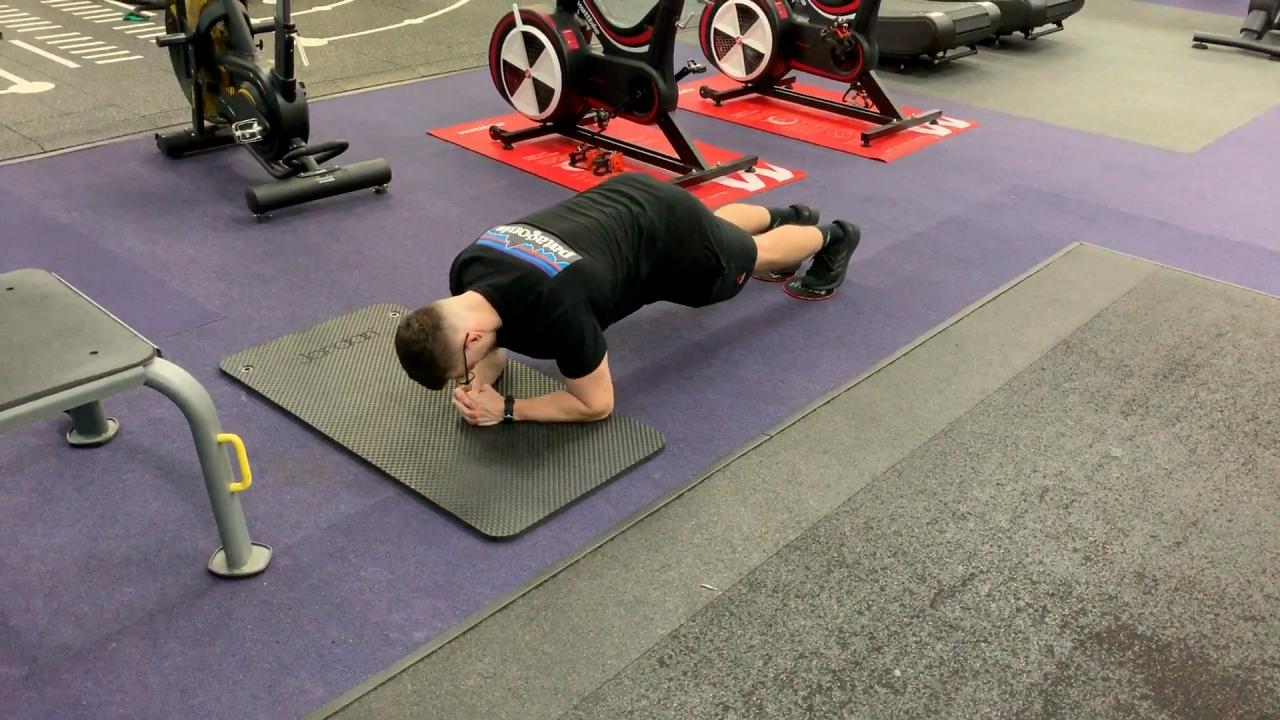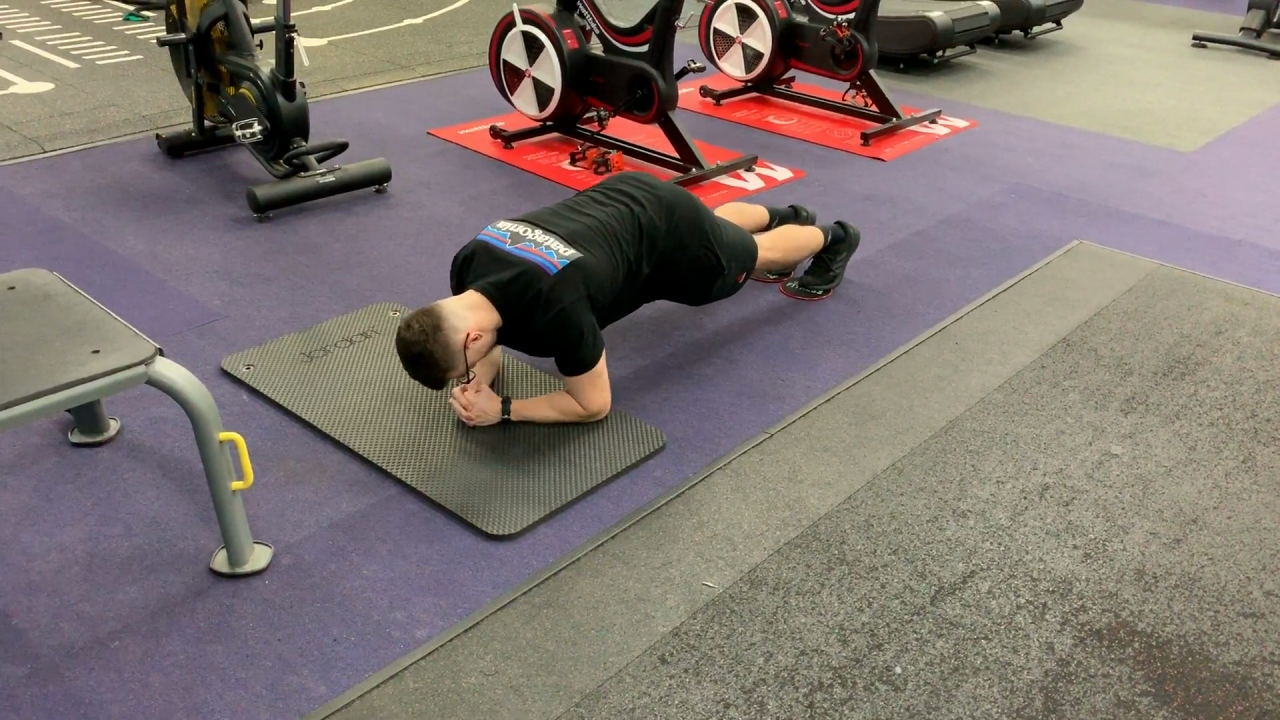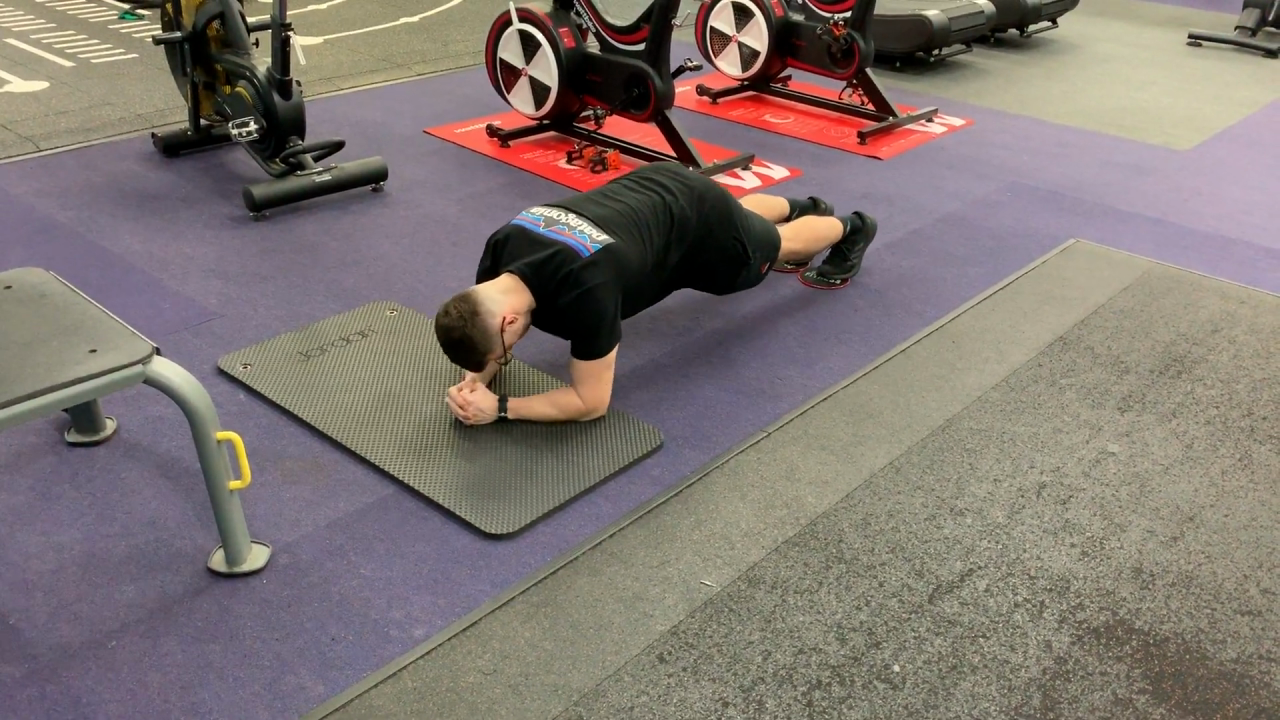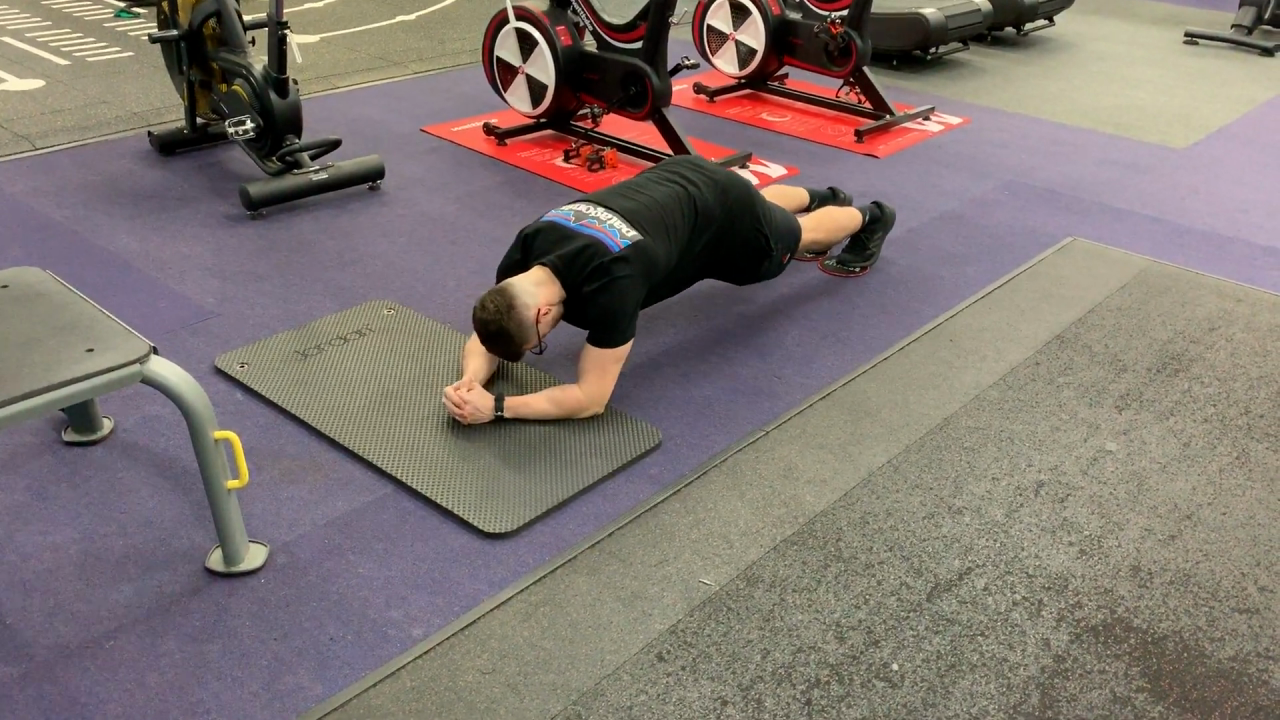
dt=0.5s
person 1, frame 1
left shoulder: (555, 310)
right shoulder: (468, 271)
left elbow: (597, 404)
right elbow: (494, 349)
left wrist: (505, 408)
right wrist: (478, 383)
left hip: (672, 234)
right hip: (626, 199)
left knee: (755, 255)
right knee: (720, 228)
left ankle: (832, 238)
right ankle: (789, 216)
person 1, frame 2
left shoulder: (554, 308)
right shoulder: (469, 267)
left elbow: (594, 405)
right elbow: (490, 352)
left wrist: (502, 408)
right wrist: (476, 384)
left hip: (672, 233)
right hip: (625, 196)
left knee: (757, 256)
right knee: (720, 224)
left ankle: (833, 238)
right ankle: (786, 217)
person 1, frame 3
left shoulder: (584, 291)
right shoulder: (501, 250)
left elbow: (591, 402)
right elbow: (486, 338)
left wrist: (500, 407)
right wrist: (474, 381)
left hip: (700, 220)
right hip: (653, 189)
left knee: (778, 246)
right knee: (742, 215)
left ankle: (851, 229)
right ankle: (804, 208)
person 1, frame 4
left shoulder: (609, 286)
right shoulder: (528, 249)
left elbow: (590, 398)
right elbow: (486, 333)
left wrist: (495, 408)
right wrist: (469, 382)
left hip: (723, 211)
right hip: (678, 180)
left knee: (796, 236)
right knee: (768, 207)
left ankle: (868, 219)
right ankle: (823, 198)
